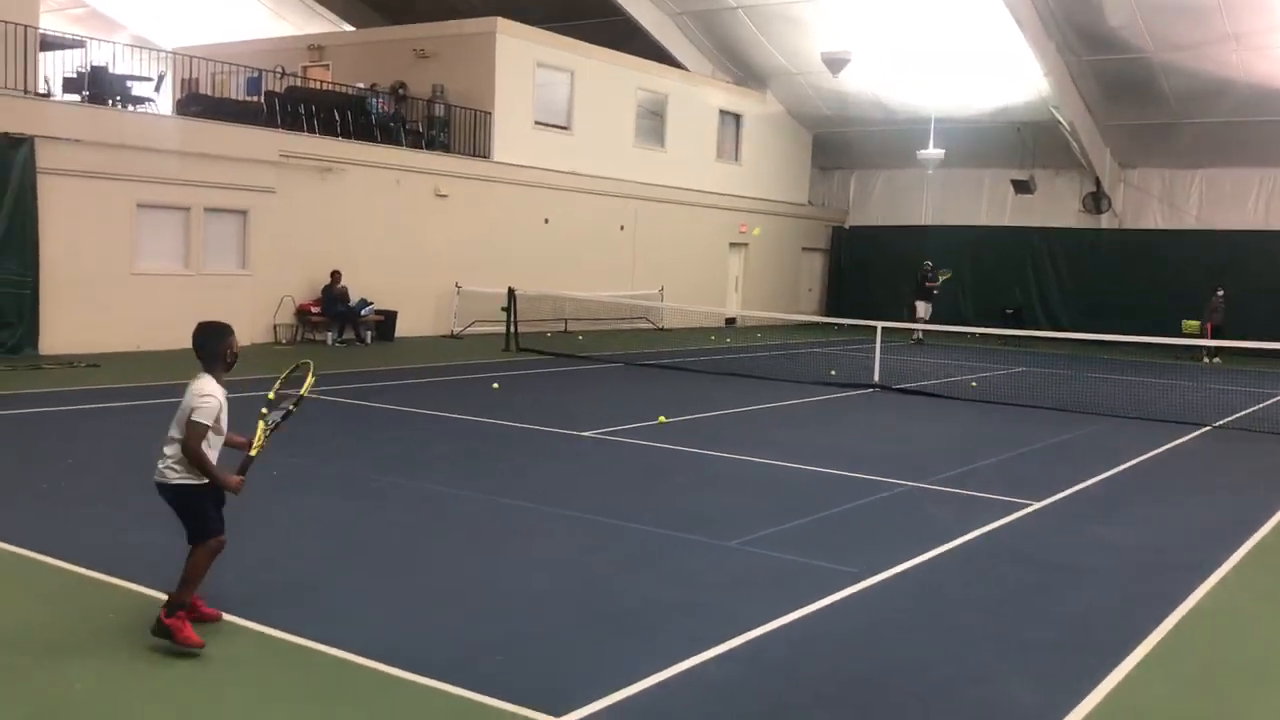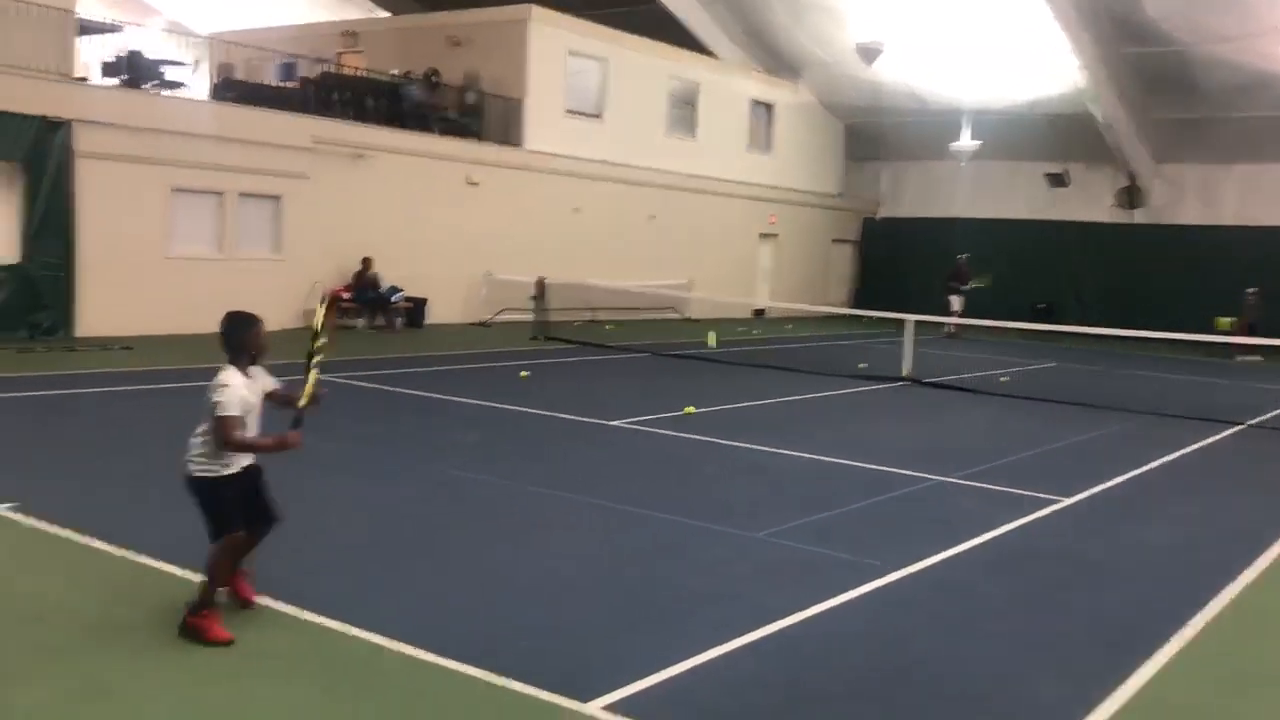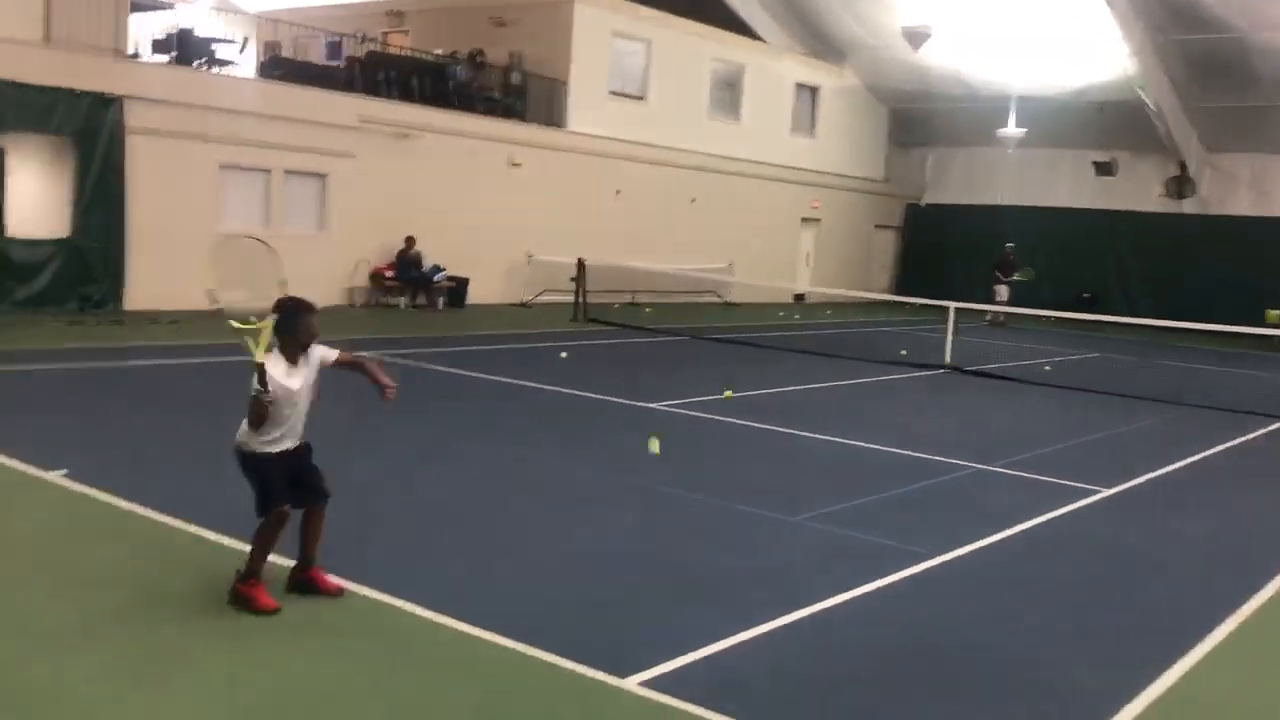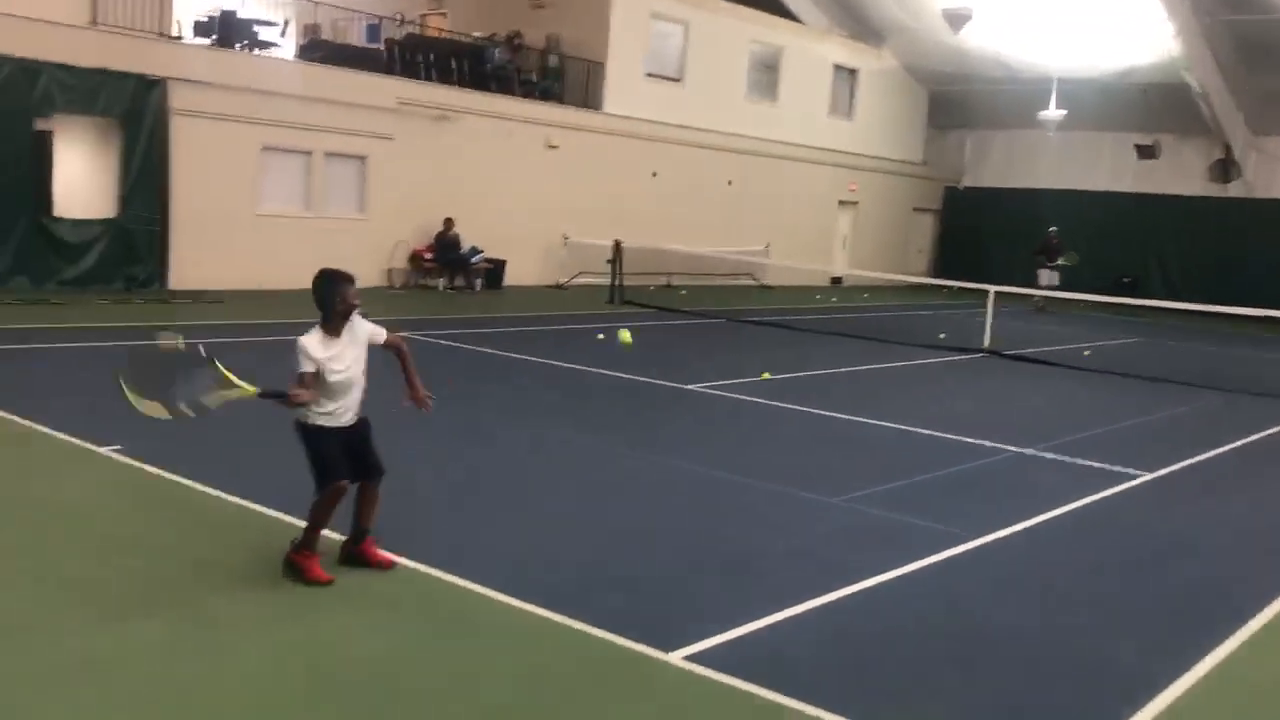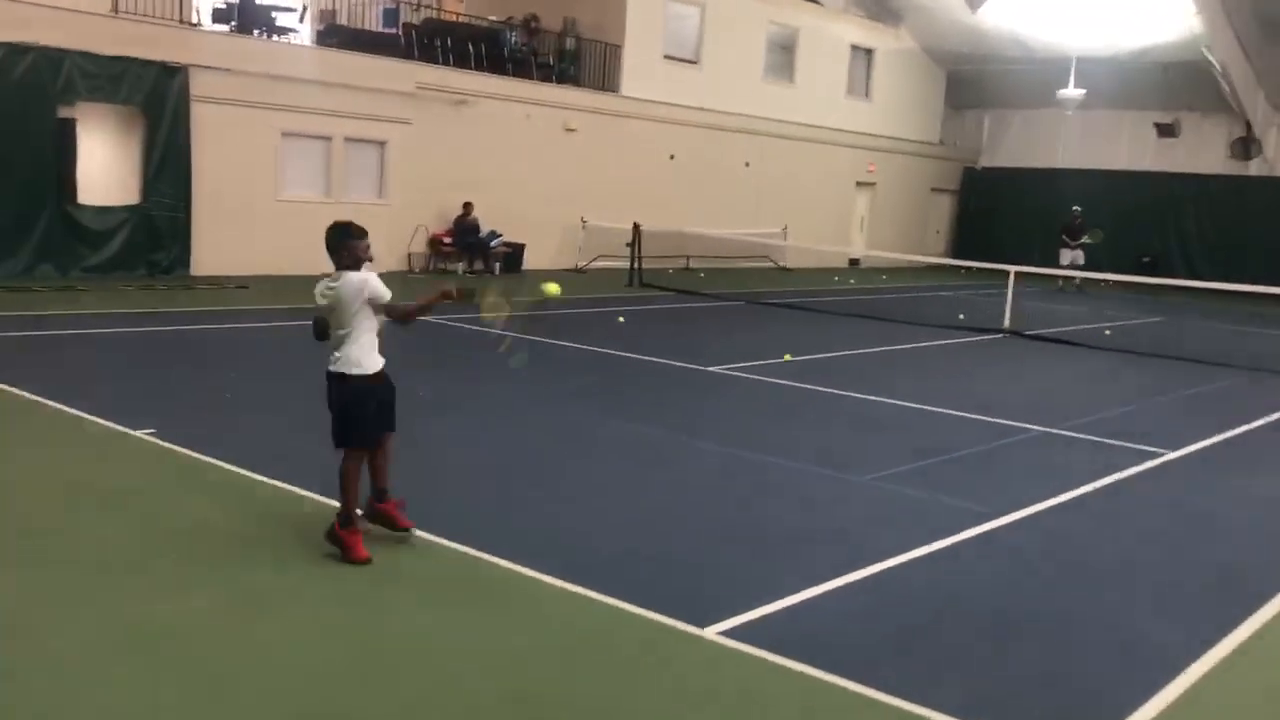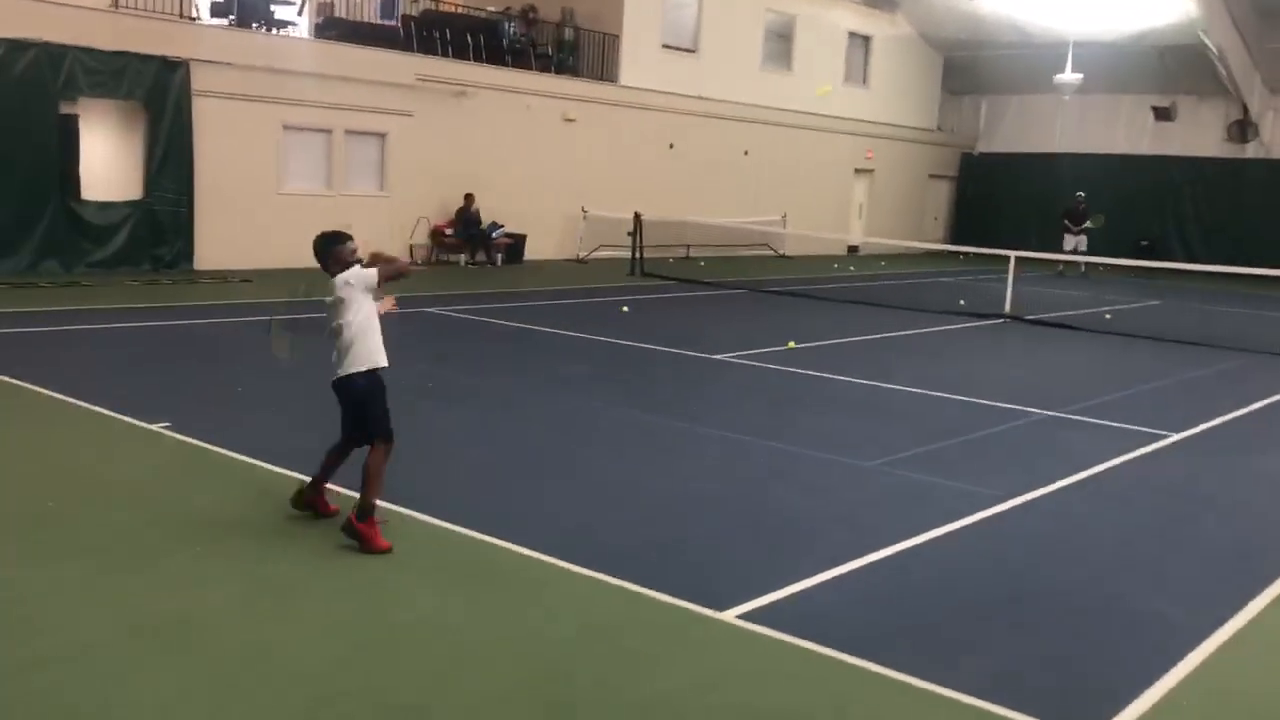
dt=0.2s
person 1, frame 1
left shoulder: (209, 386)
right shoulder: (208, 395)
right elbow: (191, 448)
left wrist: (238, 442)
right wrist: (222, 480)
left hip: (197, 478)
right hip: (181, 479)
left knee: (208, 539)
right knee: (212, 541)
left ankle: (186, 599)
right ankle: (173, 616)
person 1, frame 2
left shoulder: (253, 373)
right shoulder: (227, 386)
left elbow: (276, 394)
right elbow: (227, 441)
left wrist: (297, 399)
right wrist: (275, 444)
left hip: (242, 467)
right hip: (210, 472)
left knee: (264, 521)
right knee: (231, 536)
left ankle: (230, 574)
right ankle: (198, 615)
person 1, frame 3
left shoulder: (314, 354)
right shoulder: (269, 370)
left elbow: (356, 361)
right elbow: (256, 423)
left wrist: (382, 381)
right wrist: (261, 405)
left hip: (292, 446)
right hip: (259, 451)
left knee: (317, 499)
right knee: (279, 510)
left ankle: (305, 572)
right ankle: (247, 583)
person 1, frame 4
left shoulder: (363, 328)
right shoulder: (308, 345)
left elbow: (399, 345)
right elbow: (306, 390)
left wrist: (414, 385)
right wrist: (299, 396)
left hip: (352, 420)
right hip: (320, 427)
left knee: (371, 477)
right knee: (336, 485)
left ankle: (359, 543)
right ankle: (301, 553)
person 1, frame 5
left shoulder: (325, 287)
right shoulder: (364, 281)
left elbow: (320, 333)
right elbow: (403, 316)
right wrist: (438, 298)
left hip: (368, 372)
right hip: (355, 376)
left knee: (379, 437)
right knee: (357, 447)
left ankle: (381, 502)
right ankle: (345, 527)
person 1, frame 6
left shoulder: (343, 293)
right shoulder: (354, 278)
right elbow: (401, 267)
left wrist: (377, 308)
right wrist: (377, 259)
left hip: (350, 376)
right hip: (362, 376)
left knee: (352, 439)
right knee: (381, 443)
left ankle: (312, 493)
right ankle: (363, 520)
